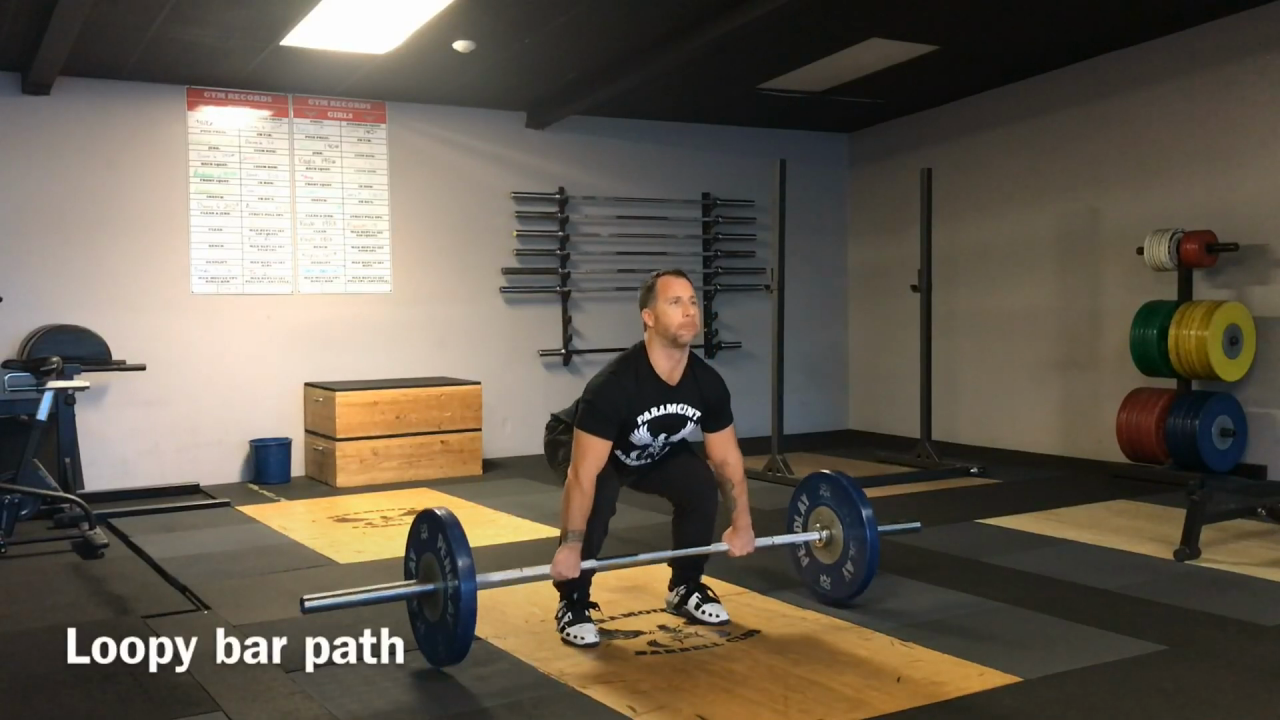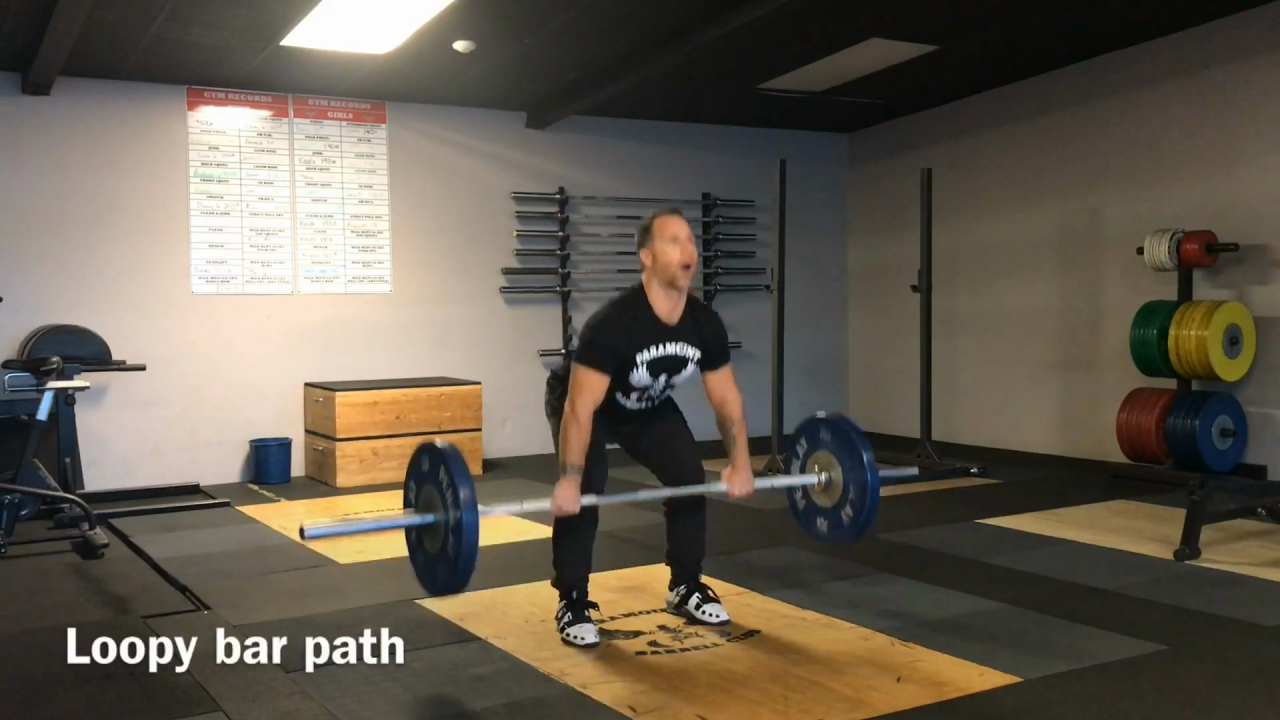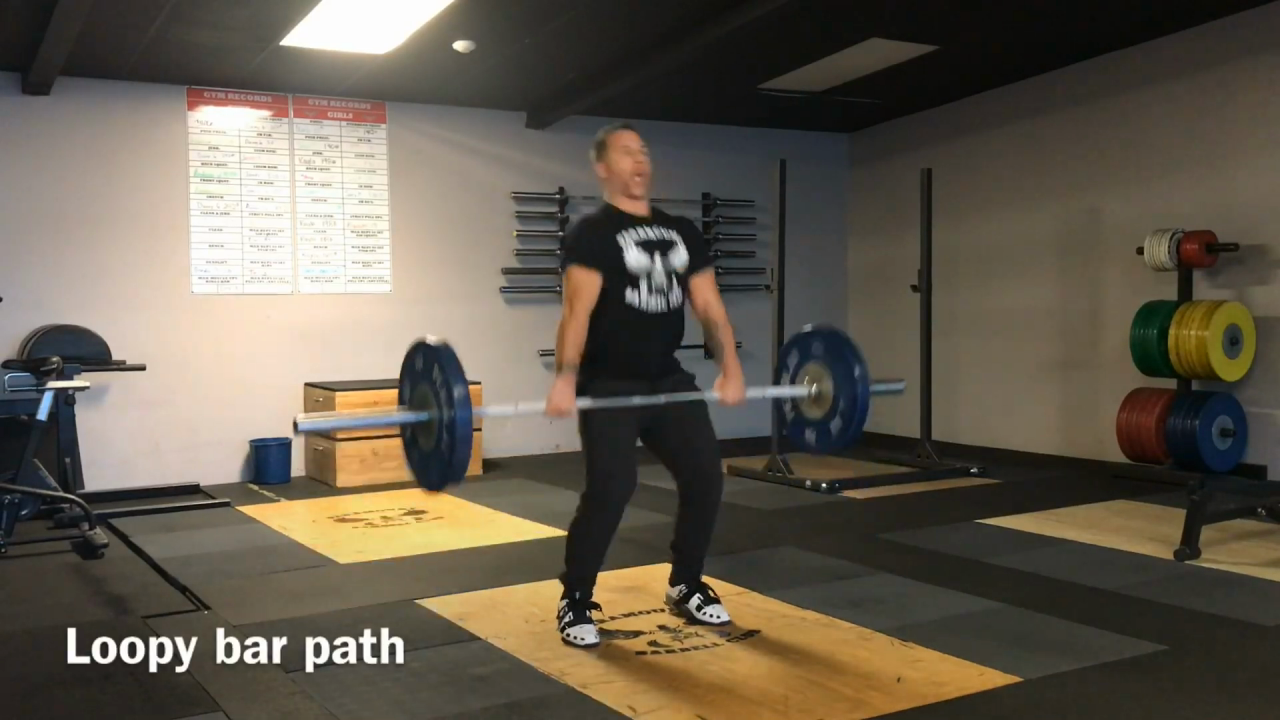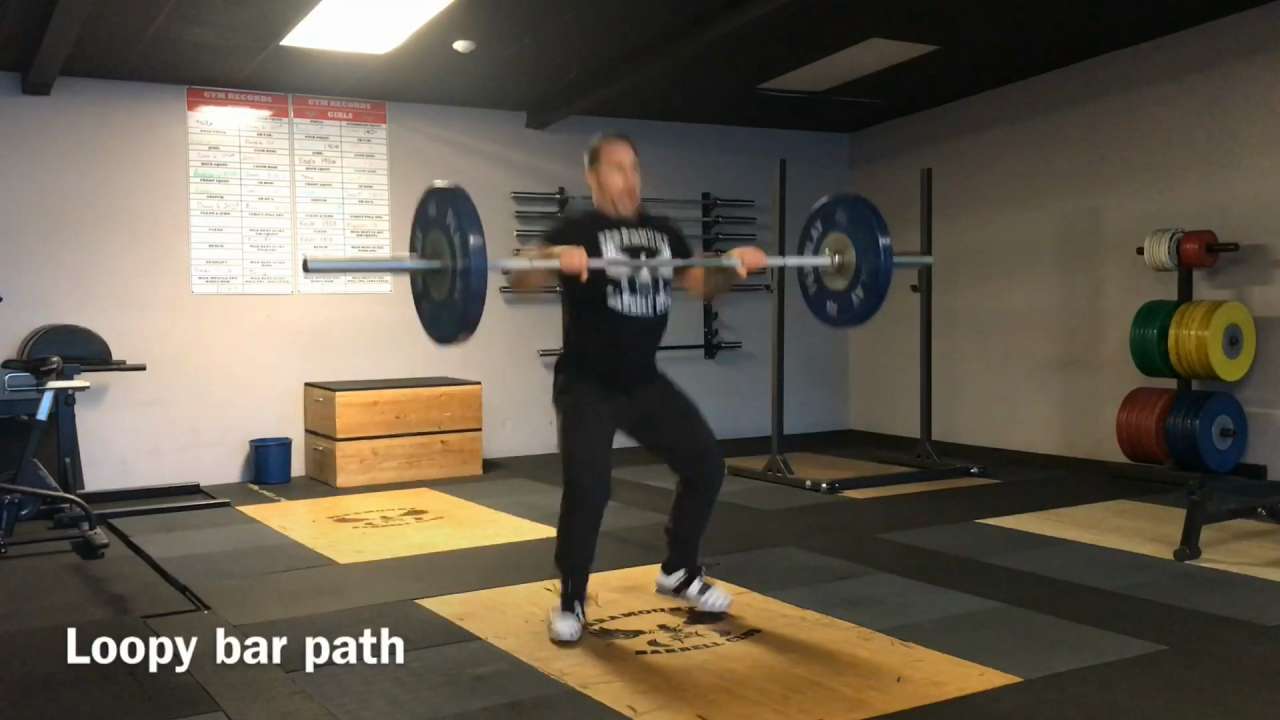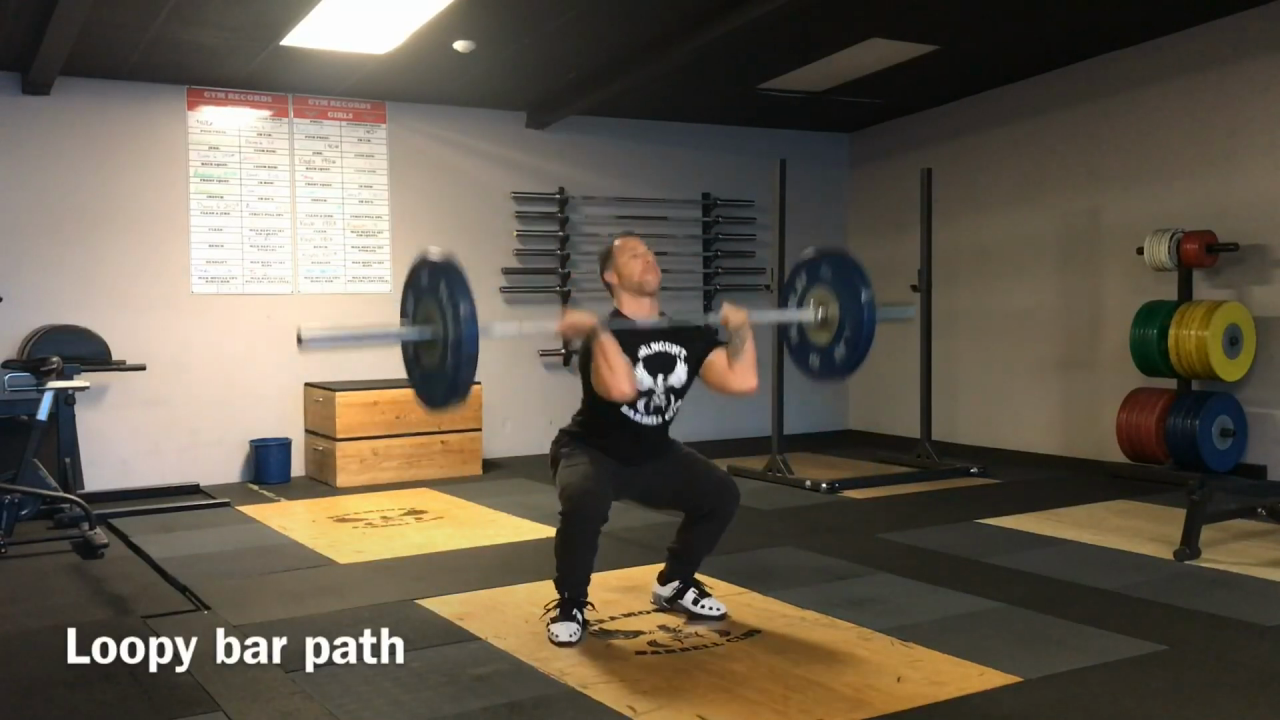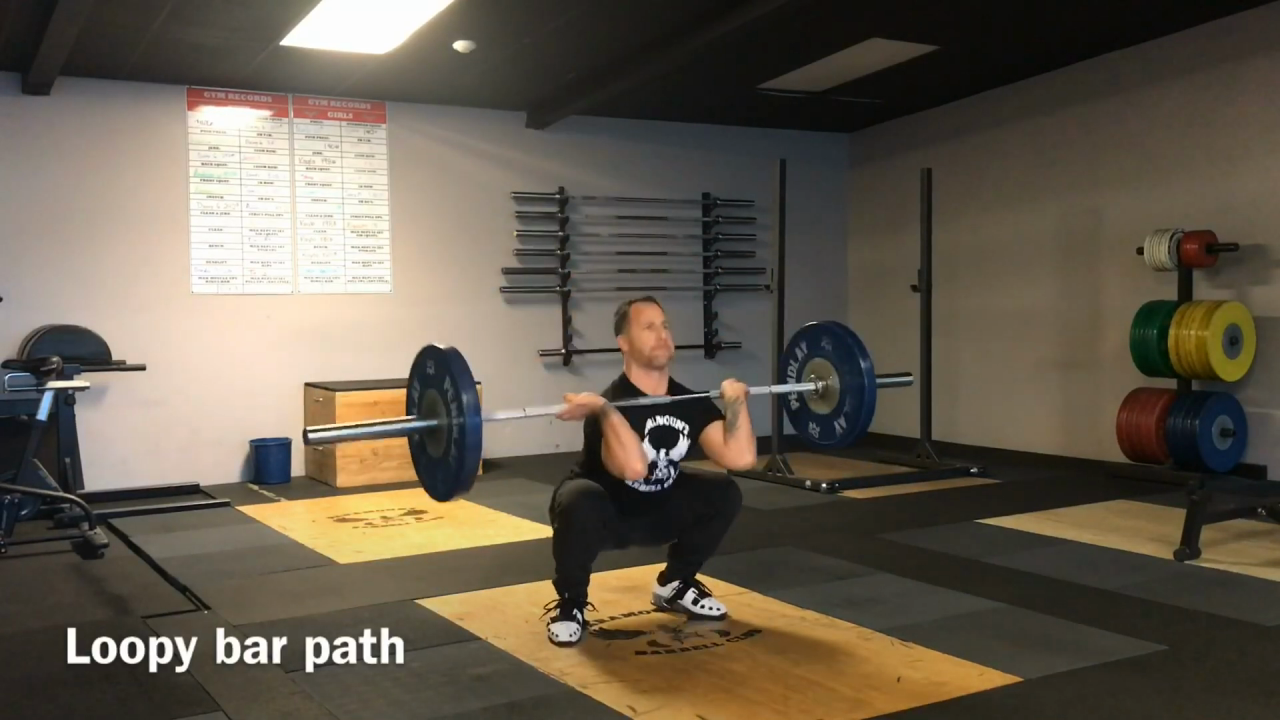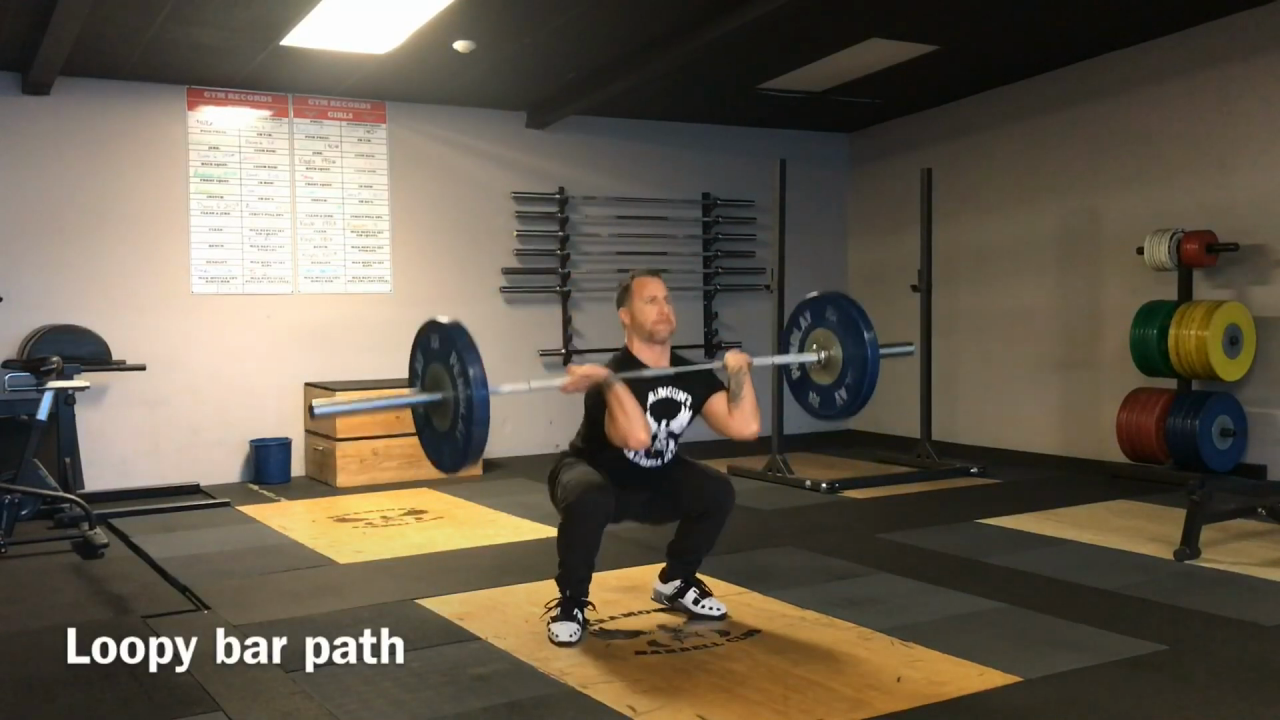
dt=0.3s
person 1, frame 1
left shoulder: (707, 384)
right shoulder: (615, 385)
left elbow: (728, 460)
right elbow: (583, 475)
left wrist: (742, 525)
right wrist: (570, 547)
right hip: (576, 443)
left knee: (700, 486)
right knee: (598, 501)
left ankle: (685, 588)
right ankle: (573, 605)
person 1, frame 2
left shoulder: (705, 323)
right shoulder: (614, 321)
left elbow: (727, 397)
right elbow: (580, 408)
left wrist: (740, 463)
right wrist: (568, 483)
left hip: (650, 409)
right hip: (591, 409)
left knee: (688, 478)
right knee: (585, 496)
left ankle: (686, 589)
right ankle: (572, 604)
person 1, frame 3
left shoulder: (682, 230)
right shoulder: (594, 232)
left elbow: (709, 306)
right elbow: (577, 305)
left wrist: (730, 369)
right wrist: (565, 378)
left hip: (669, 381)
right hip: (608, 384)
left knee: (705, 478)
right knee: (611, 487)
left ankle: (686, 585)
right ankle: (576, 601)
person 1, frame 4
left shoulder: (661, 231)
right shoulder: (577, 228)
left elbow: (699, 282)
right elbow: (523, 276)
left wrist: (735, 267)
right wrist: (561, 260)
left hip: (644, 383)
right hip: (587, 385)
left knee: (705, 462)
right knee: (589, 484)
left ankle: (682, 573)
right ankle: (571, 599)
person 1, frame 5
left shoulder: (686, 336)
right shoulder: (607, 333)
left elbow: (743, 380)
right elbow: (620, 388)
left wrist: (737, 326)
right wrist: (595, 329)
left hip: (652, 454)
right hip: (590, 451)
left knee: (721, 493)
right knee: (586, 500)
left ankle: (674, 582)
right ankle: (569, 603)
person 1, frame 6
left shoulder: (690, 403)
right shoulder: (612, 405)
left elbow: (741, 457)
right elbow: (632, 468)
left wrist: (734, 400)
right wrist: (602, 409)
left hip: (656, 509)
right hip: (599, 511)
left knee: (724, 496)
right knee: (580, 506)
left ankle: (675, 583)
right ankle: (570, 604)
person 1, frame 7
left shoulder: (692, 377)
right shoulder: (613, 379)
left elbow: (746, 427)
right elbow: (636, 437)
left wrist: (738, 370)
right wrist: (606, 379)
left hip: (654, 483)
right hip: (597, 480)
left knee: (717, 493)
right knee: (588, 500)
left ankle: (675, 581)
right ankle: (571, 602)
